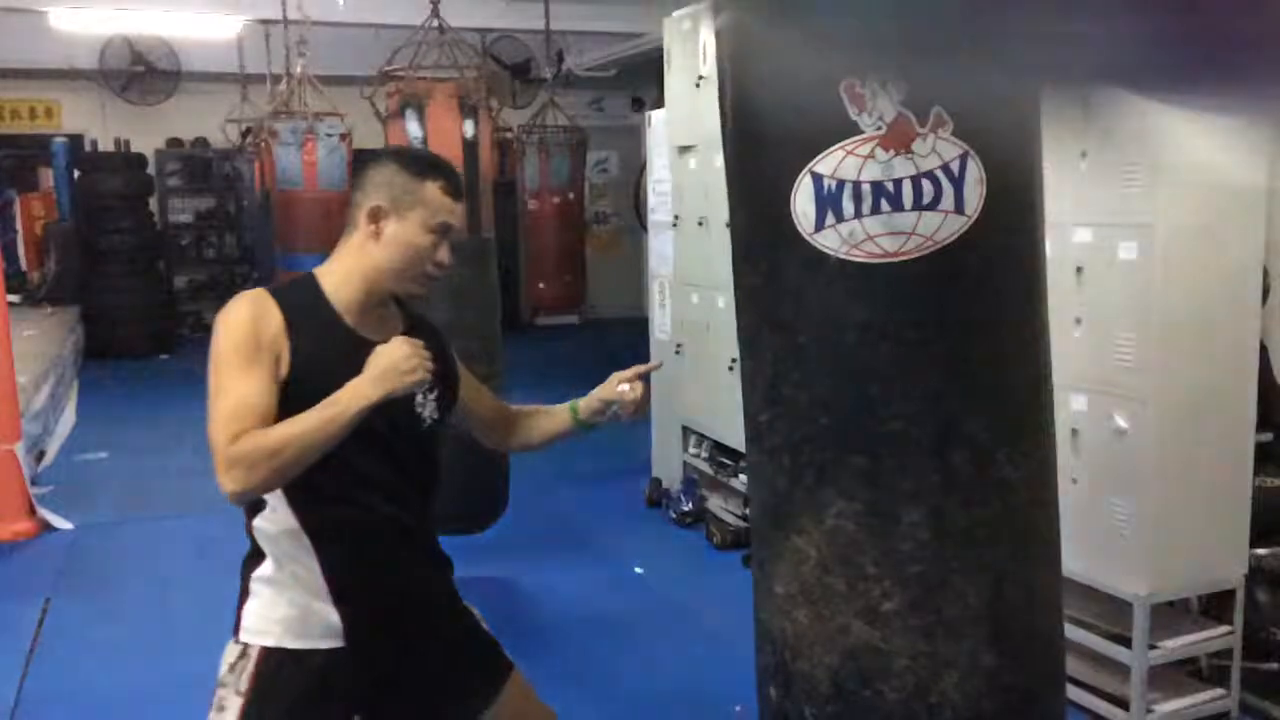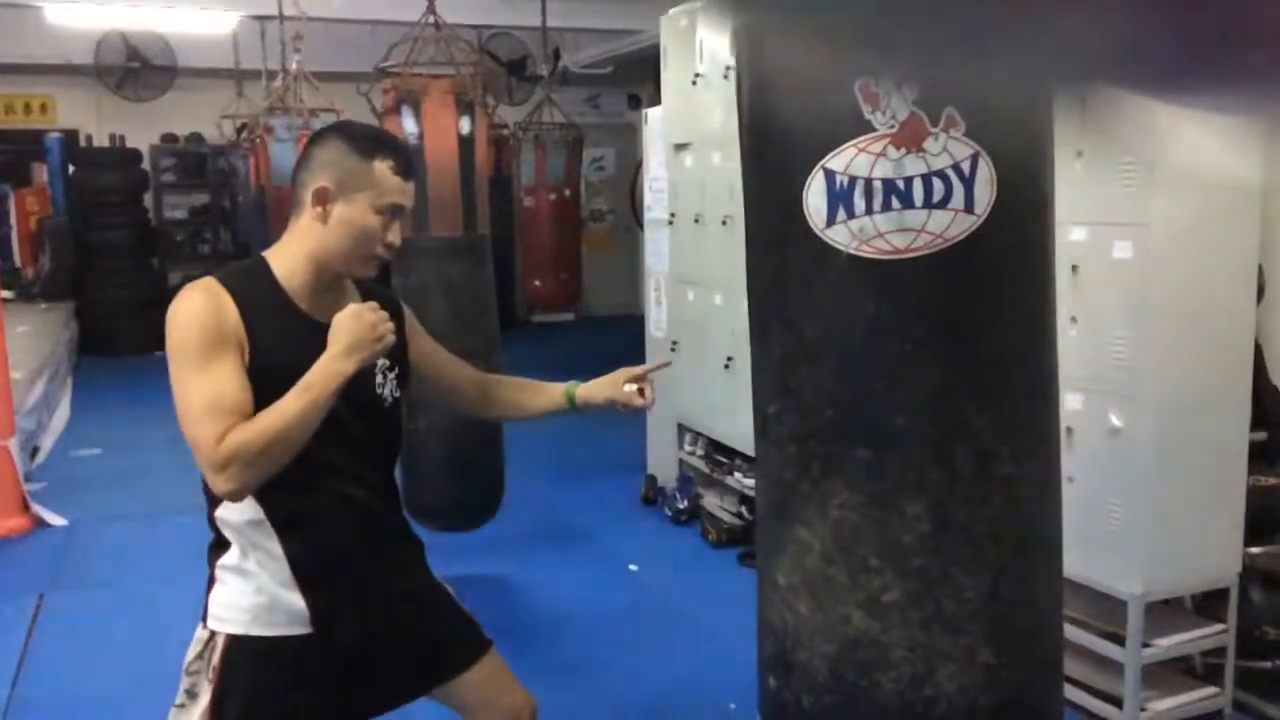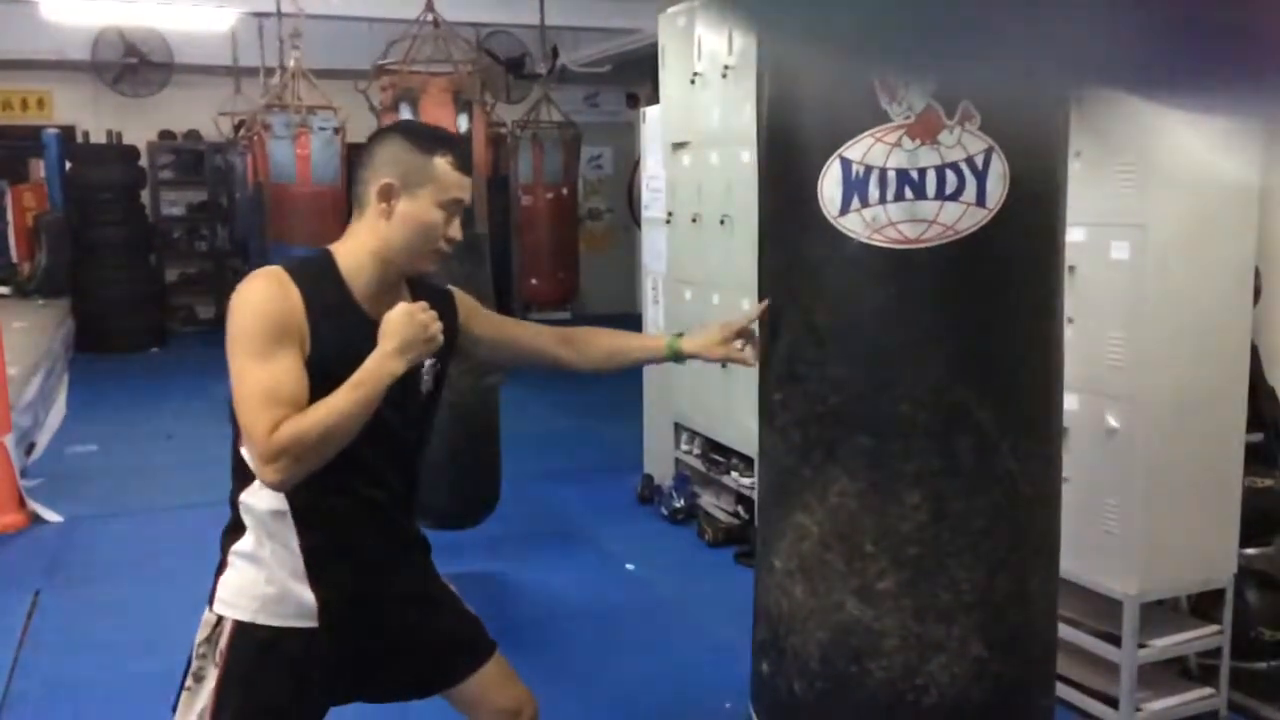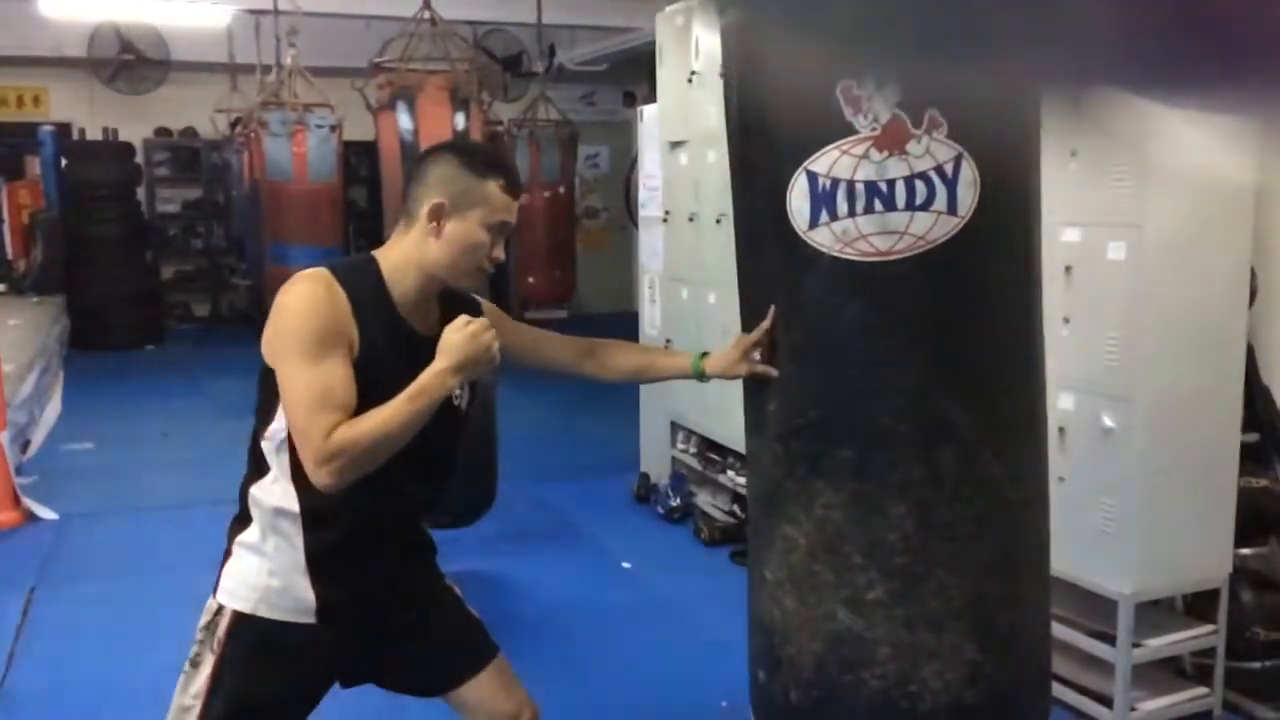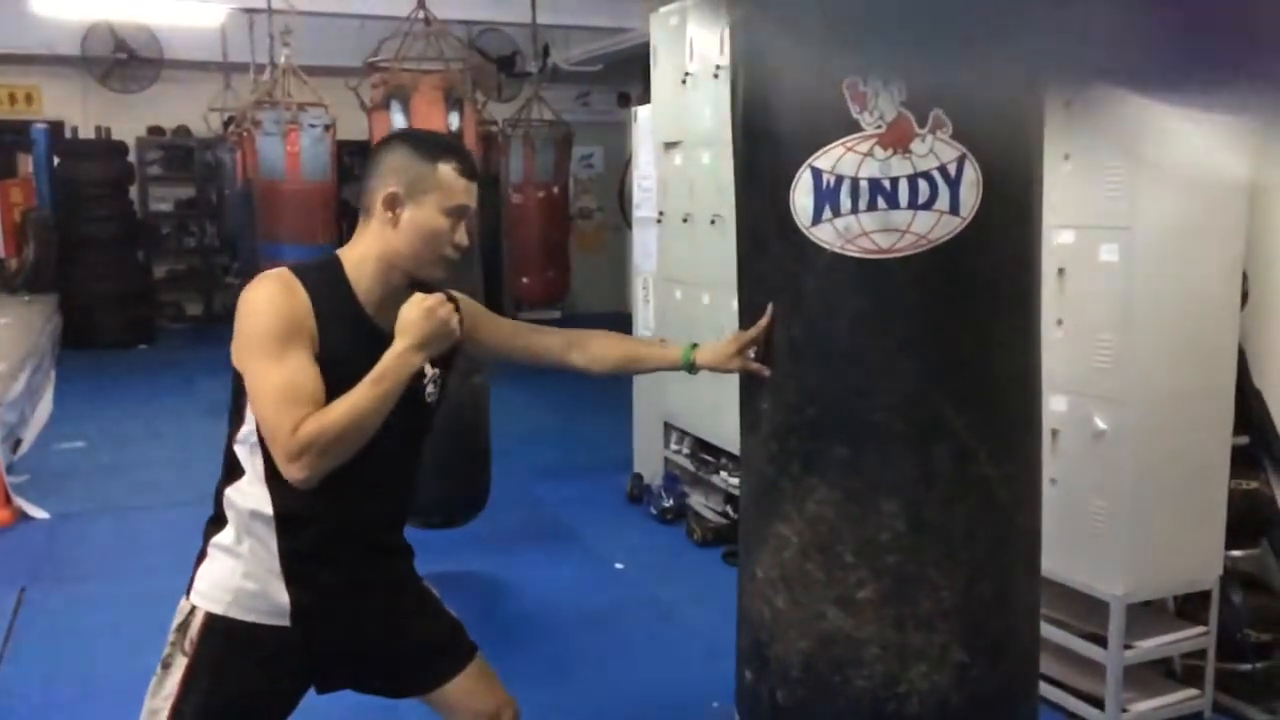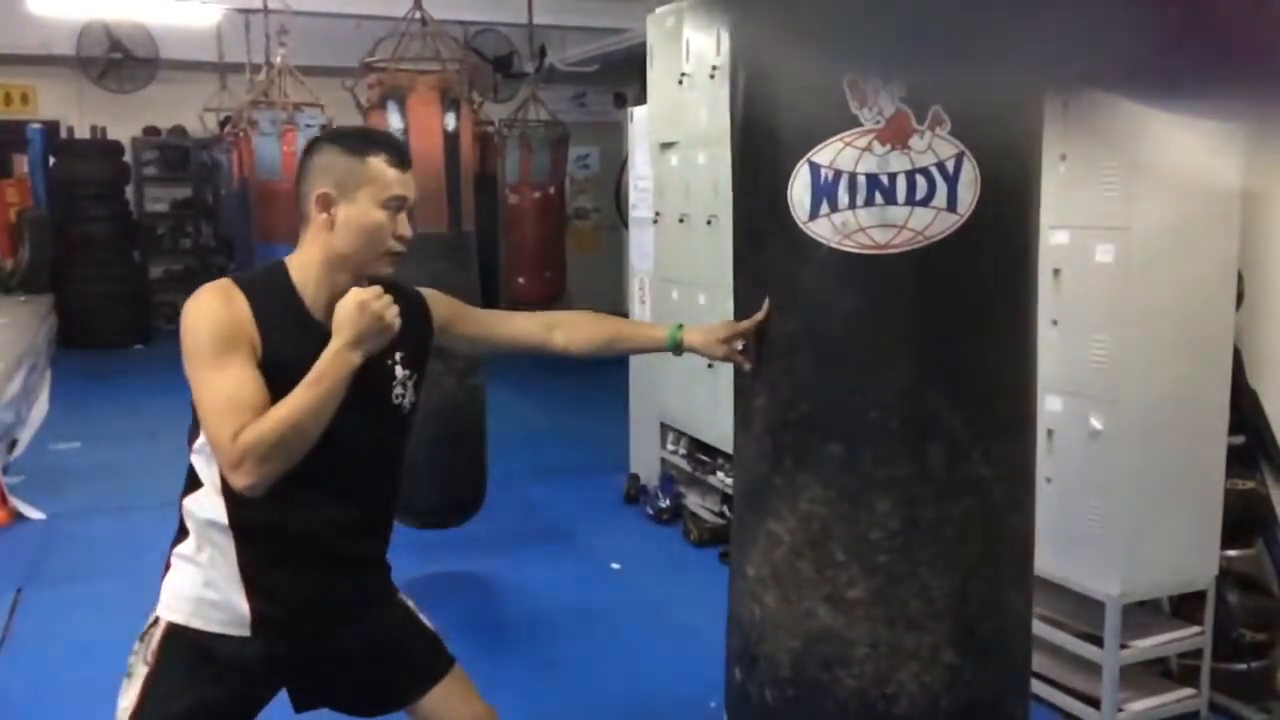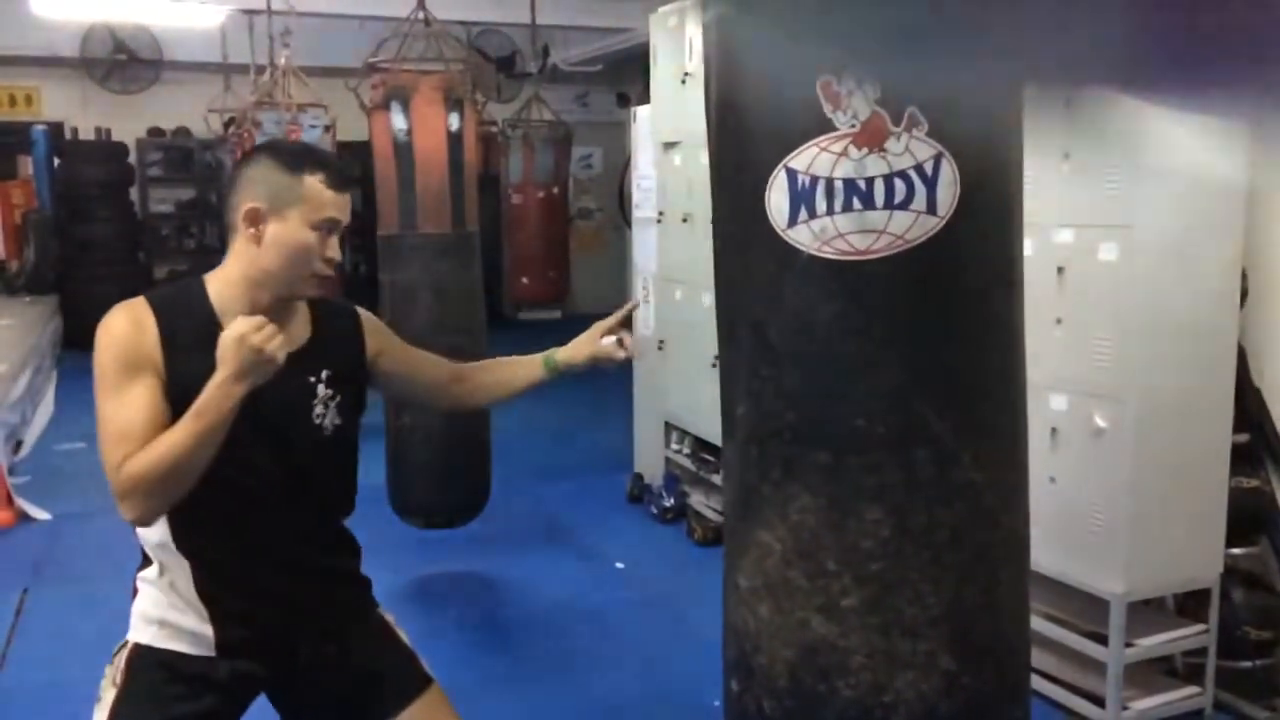
dt=0.7s
person 1, frame 1
left shoulder: (422, 340)
right shoulder: (260, 317)
left elbow: (502, 428)
right elbow: (238, 473)
left wrist: (587, 409)
right wrist: (367, 387)
left hip: (417, 600)
right hip: (300, 623)
person 1, frame 2
left shoulder: (383, 312)
right shoulder: (211, 308)
left elbow: (479, 391)
right elbow: (229, 471)
left wrist: (585, 393)
right wrist: (339, 360)
left hip: (389, 576)
right hip: (269, 609)
person 1, frame 3
left shoulder: (439, 306)
right shoulder: (274, 296)
left elbow: (562, 345)
right elbow: (278, 460)
left wrist: (685, 345)
right wrist: (389, 359)
left hip: (394, 574)
right hip: (279, 600)
person 1, frame 4
left shoulder: (466, 314)
right shoulder: (318, 299)
left elbow: (585, 355)
right elbow: (328, 464)
left wrist: (705, 363)
right wrist: (448, 371)
left hip: (397, 568)
right hip: (283, 588)
person 1, frame 5
left shoulder: (444, 312)
right shoulder: (280, 299)
left elbow: (571, 348)
right elbow: (302, 458)
left wrist: (696, 355)
right wrist: (409, 351)
left hip: (375, 573)
right hip: (257, 591)
person 1, frame 6
left shoulder: (413, 313)
right shoulder: (225, 309)
left elbow: (553, 330)
right elbow: (249, 467)
left wrist: (684, 337)
right wrist: (347, 350)
left hip: (352, 593)
right hip: (225, 608)
person 1, frame 7
left shoulder: (350, 331)
right shoulder: (140, 328)
left elbow: (460, 384)
right elbow: (138, 497)
left wrist: (568, 356)
right wrist: (231, 382)
left hip: (328, 608)
right hip: (191, 625)
